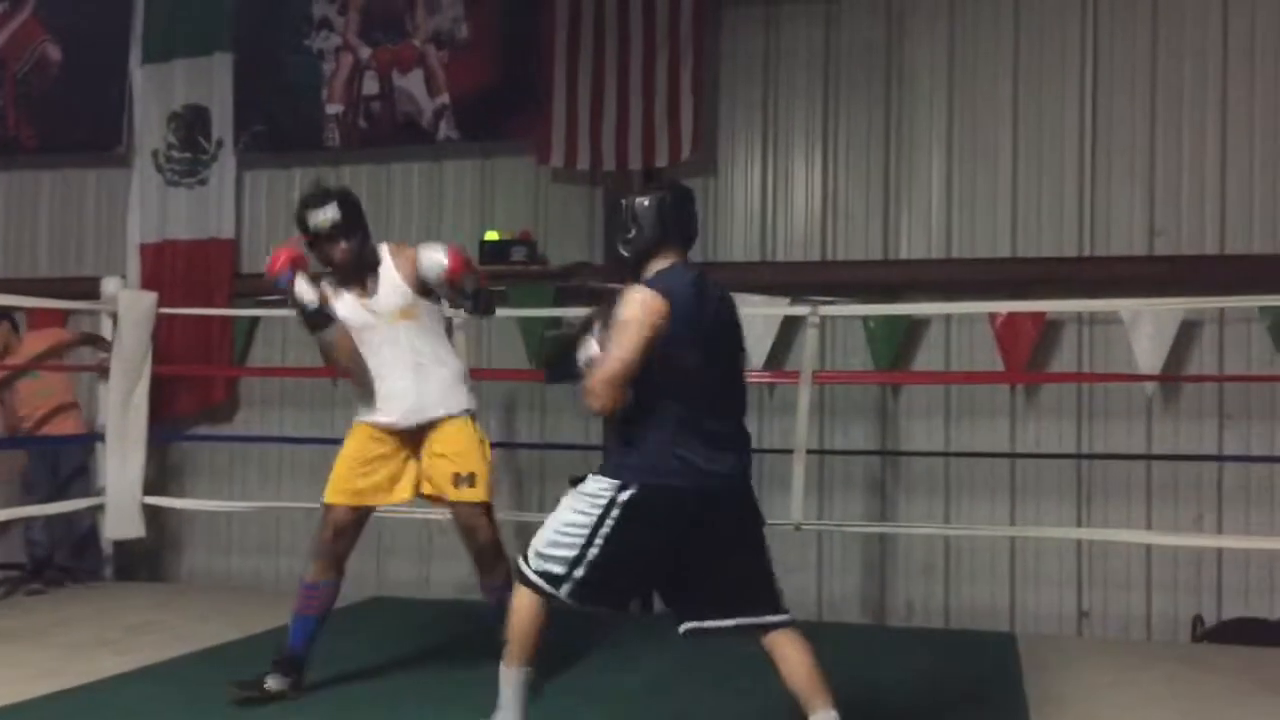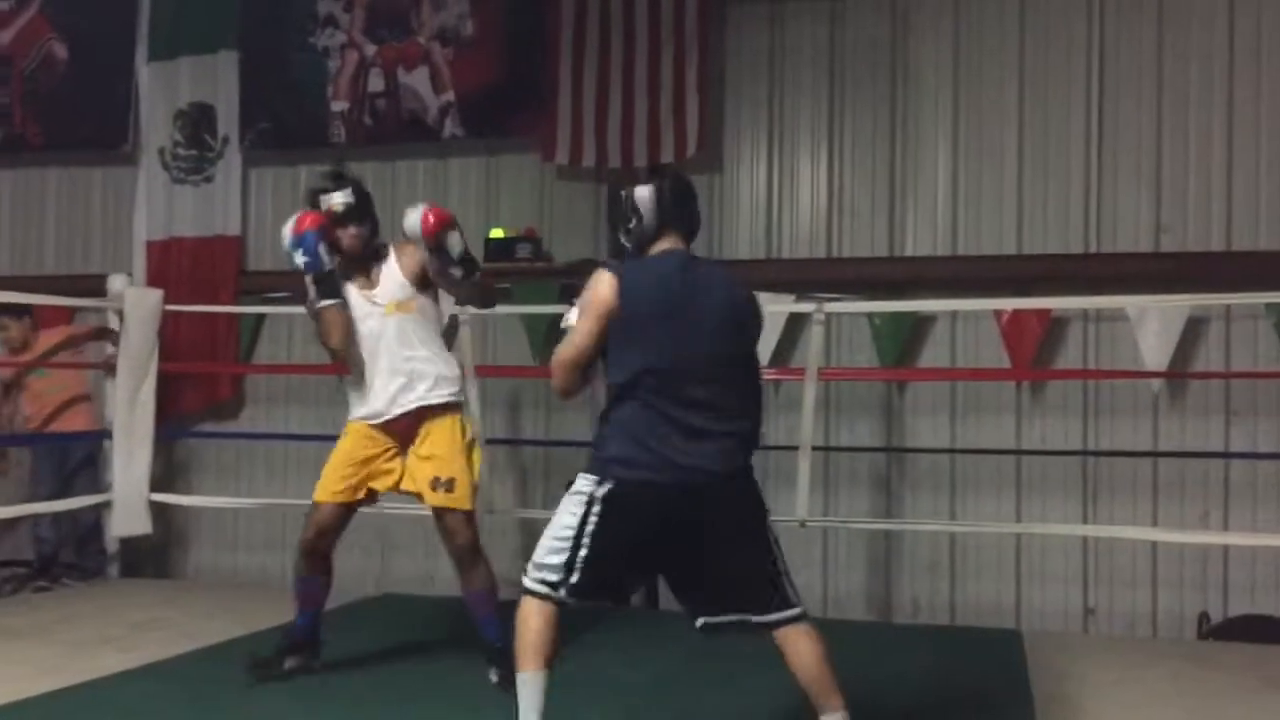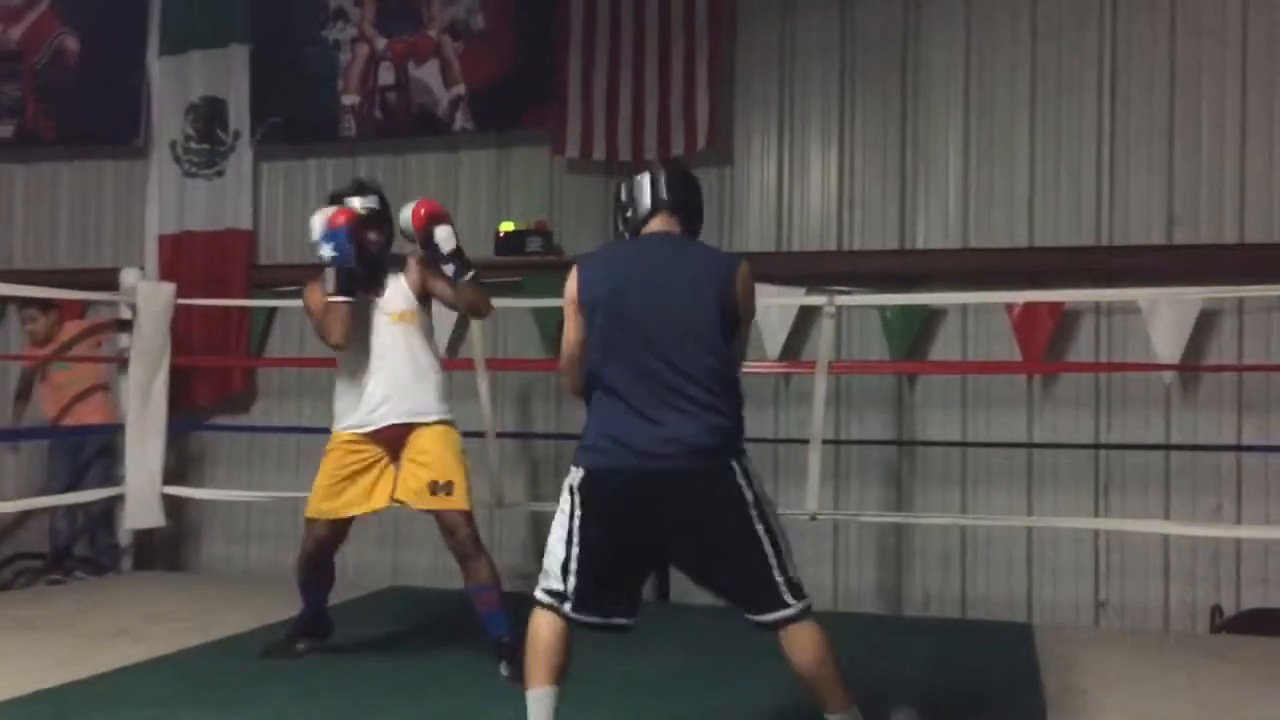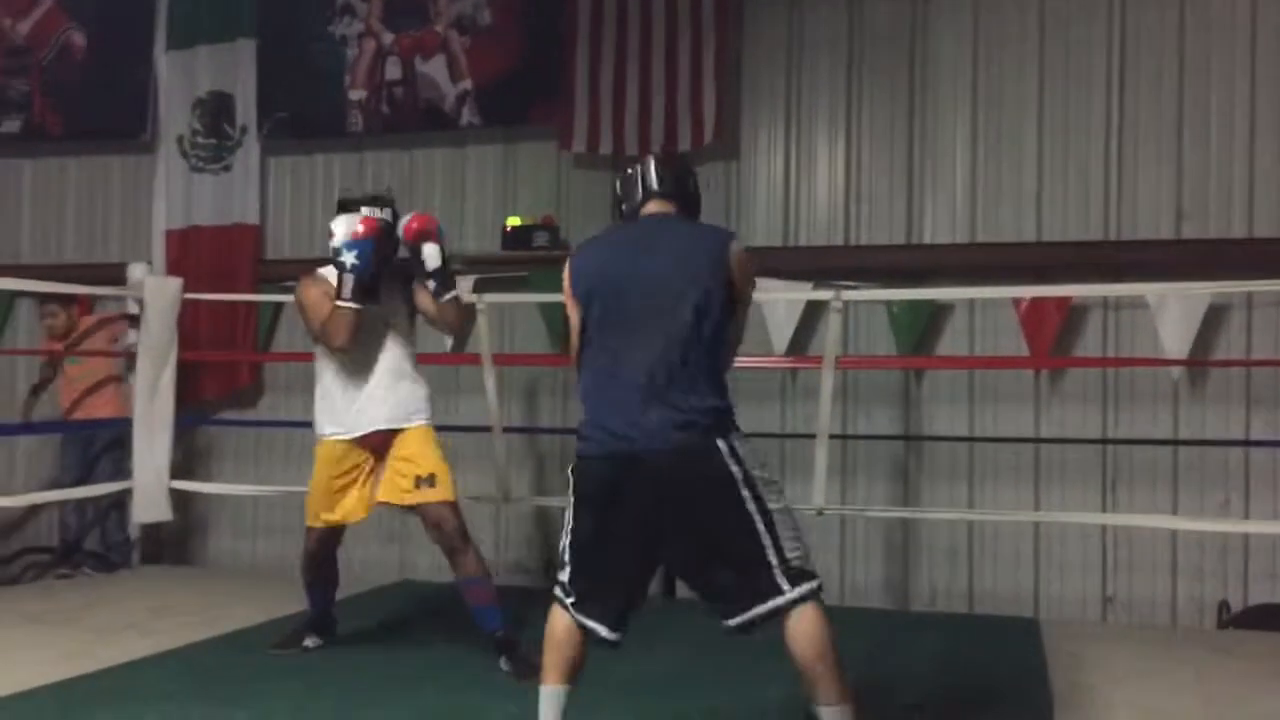
dt=0.1s
person 1, frame 1
left shoulder: (646, 299)
right shoulder: (713, 295)
left elbow: (602, 396)
left wrist: (591, 353)
right wrist: (606, 339)
left hip: (646, 481)
right hip: (723, 484)
left knee: (536, 578)
right knee: (766, 619)
person 1, frame 2
left shoulder: (612, 283)
right shoulder: (735, 292)
left elbow: (563, 379)
left wrist: (578, 325)
left hip: (628, 477)
right hip: (721, 480)
left knee: (541, 588)
right knee: (781, 613)
person 1, frame 3
left shoulder: (588, 273)
right shoulder: (732, 273)
left elbow: (574, 375)
left hip: (610, 467)
right hip: (707, 465)
left knee: (552, 602)
right knee: (786, 608)
person 1, frame 4
left shoulder: (584, 260)
right shoulder: (726, 250)
left hip: (605, 450)
right hip: (697, 449)
left knee: (575, 599)
right knee: (792, 593)
person 2, frame 1
left shoulder: (408, 262)
right shoulder: (321, 294)
left elbow: (484, 307)
right elbow: (350, 370)
left wrist: (467, 286)
right wrist: (313, 312)
left hip: (445, 416)
right hip: (379, 424)
left knee: (480, 533)
right knee: (331, 538)
right ankle: (290, 664)
person 2, frame 2
left shoulder: (411, 257)
right shoulder: (323, 283)
left elbow: (484, 299)
right elbow: (340, 346)
left wrist: (459, 256)
right wrist: (319, 274)
left hip: (433, 412)
right hip: (370, 420)
left knee: (460, 536)
right knee: (317, 531)
left ankle: (500, 653)
right ankle: (302, 642)
person 2, frame 3
left shoulder: (412, 271)
right shoulder: (323, 286)
left elbow: (478, 309)
right elbow: (336, 336)
left wrist: (448, 254)
right wrist: (338, 267)
left hip: (424, 423)
right hip: (358, 432)
left knee: (462, 534)
right knee: (315, 543)
left ankle: (507, 648)
right ankle: (312, 624)
person 2, frame 4
left shoulder: (401, 278)
right shoulder: (315, 287)
left elbow: (458, 324)
right elbow: (339, 340)
left wrist: (434, 266)
right wrist: (352, 272)
left hip: (408, 424)
right hip: (343, 434)
left knee: (450, 529)
right knee: (317, 543)
left ankle: (502, 642)
right ankle: (320, 625)
person 3, frame 1
left shoulder: (46, 338)
left elbow: (88, 339)
left hip: (71, 435)
right hip: (35, 442)
left knee: (77, 503)
right knee: (36, 506)
left ankle: (86, 567)
right ankle: (41, 571)
person 3, frame 2
left shoulder: (63, 337)
left elbow: (102, 333)
left hip: (81, 433)
right hip: (44, 438)
left knee: (83, 500)
right knee: (44, 502)
left ankle: (91, 565)
right ankle: (47, 568)
person 3, frame 3
left shoulder: (83, 331)
right shoulder: (36, 352)
left elbow: (122, 325)
right elbow: (23, 389)
right wrist: (14, 425)
left hip: (98, 425)
right hip: (62, 431)
left knee: (95, 493)
right knee: (59, 494)
left ankle: (104, 559)
right ankle: (60, 561)
person 3, frame 4
left shoulder: (104, 325)
right shoulder: (55, 342)
right elbow: (47, 372)
right wrist: (32, 396)
left hip: (110, 421)
right hip: (75, 423)
right knee: (72, 488)
left ankle: (116, 555)
right ankle: (70, 556)
